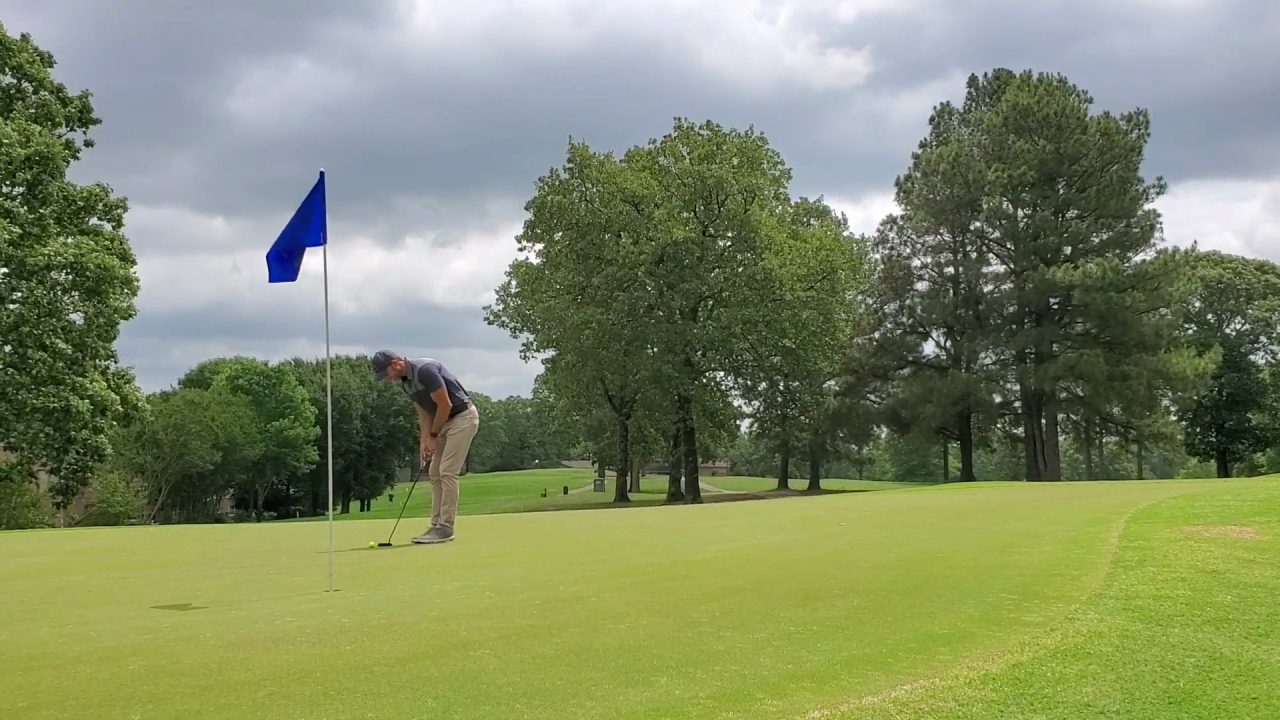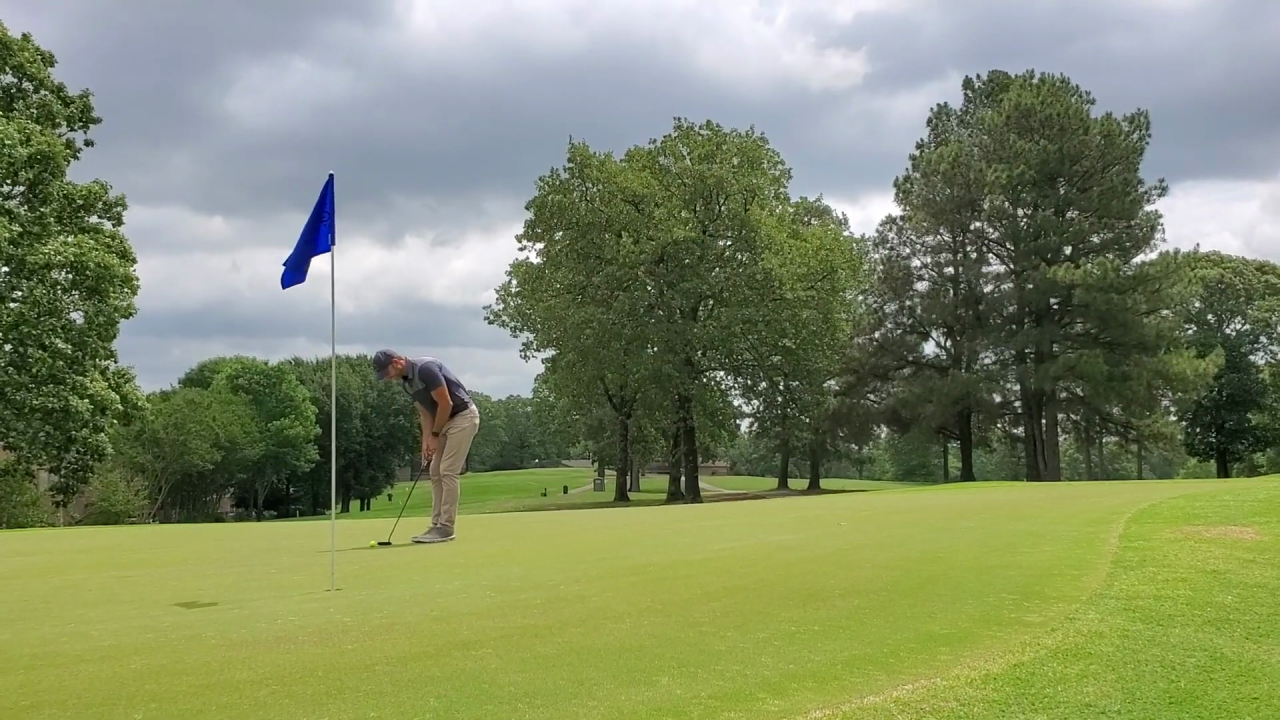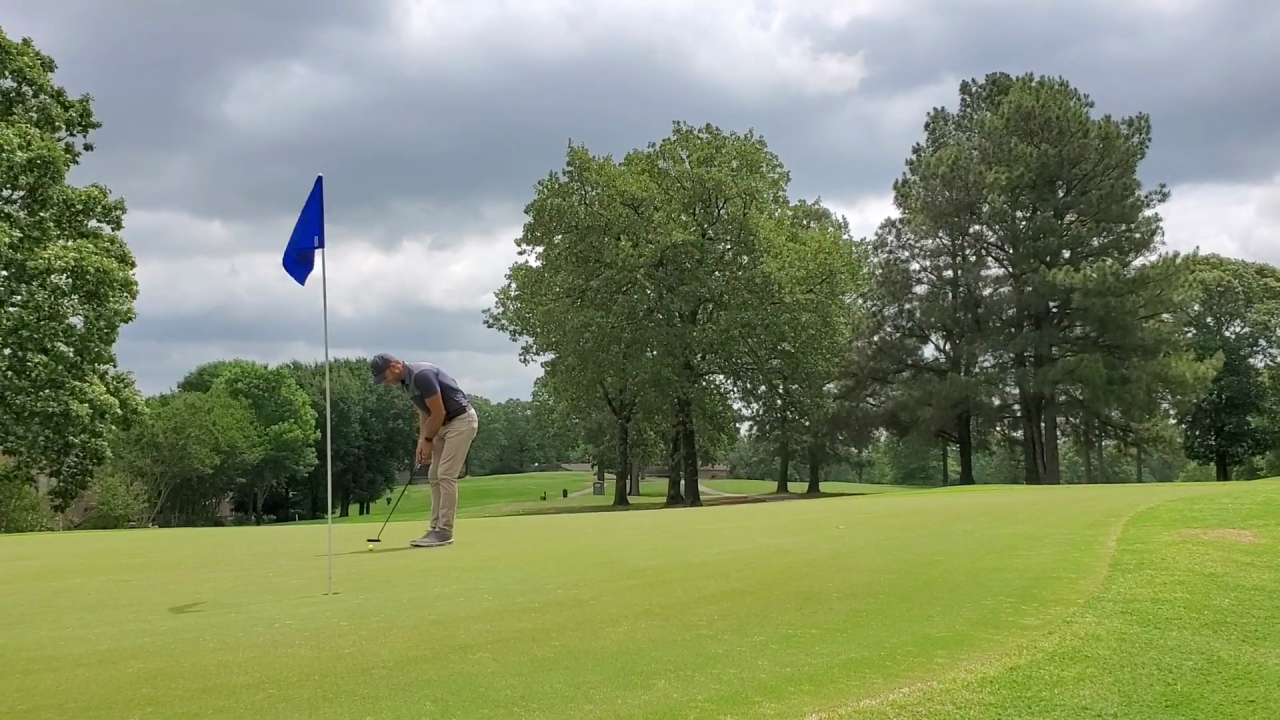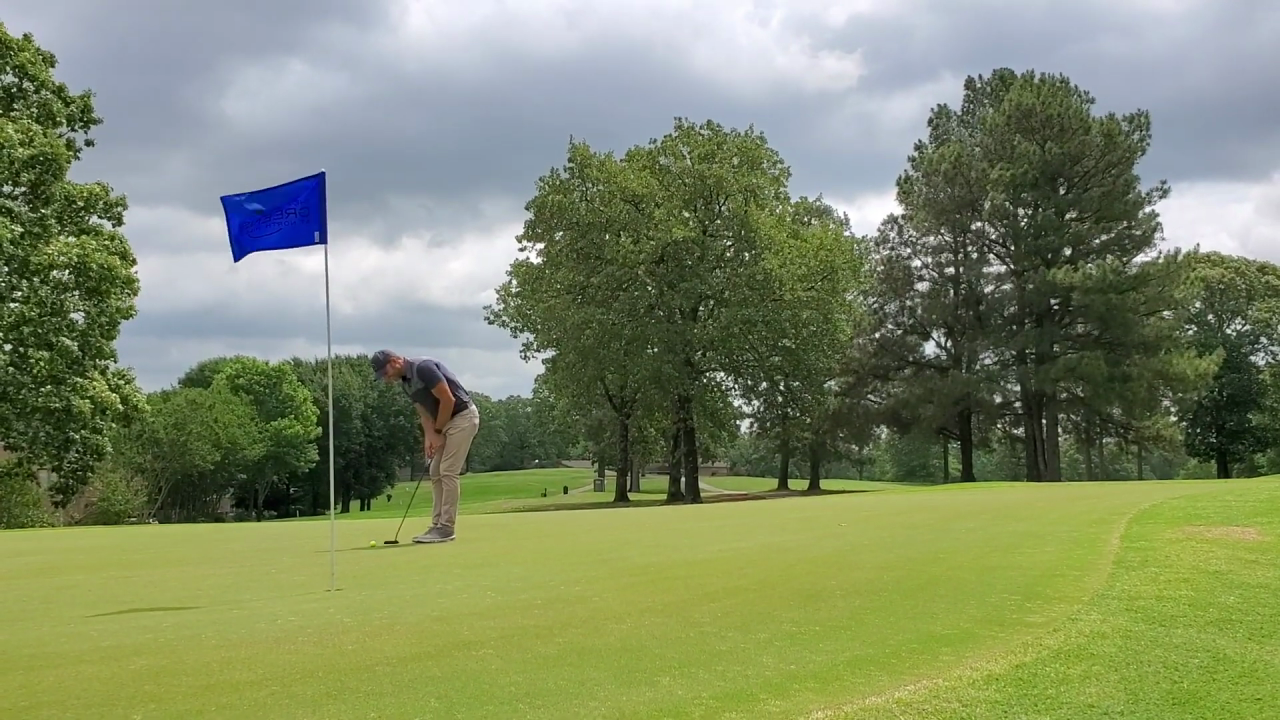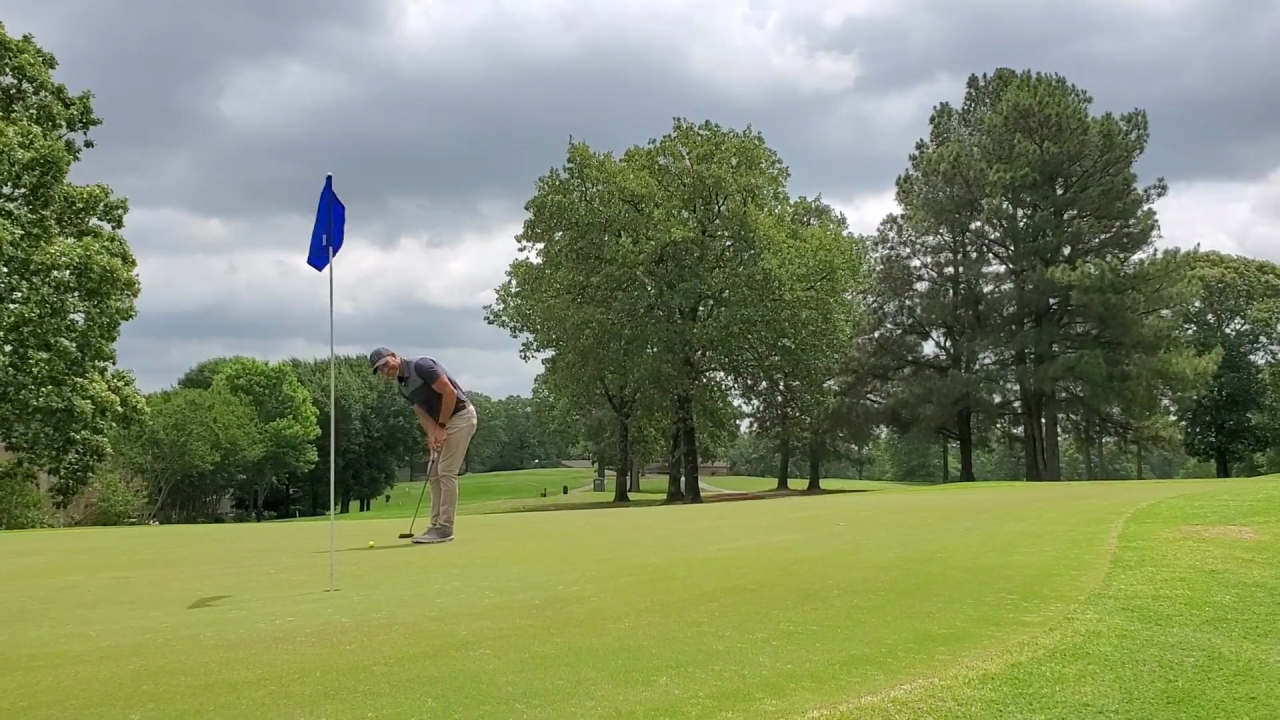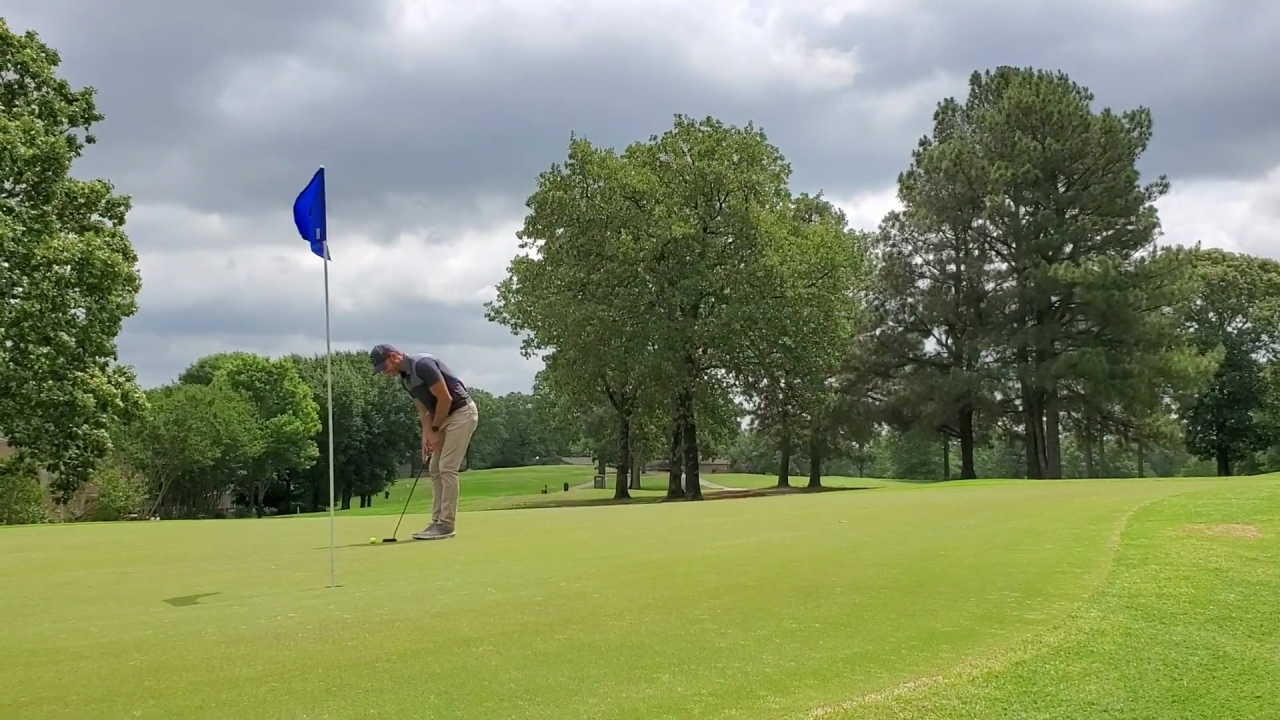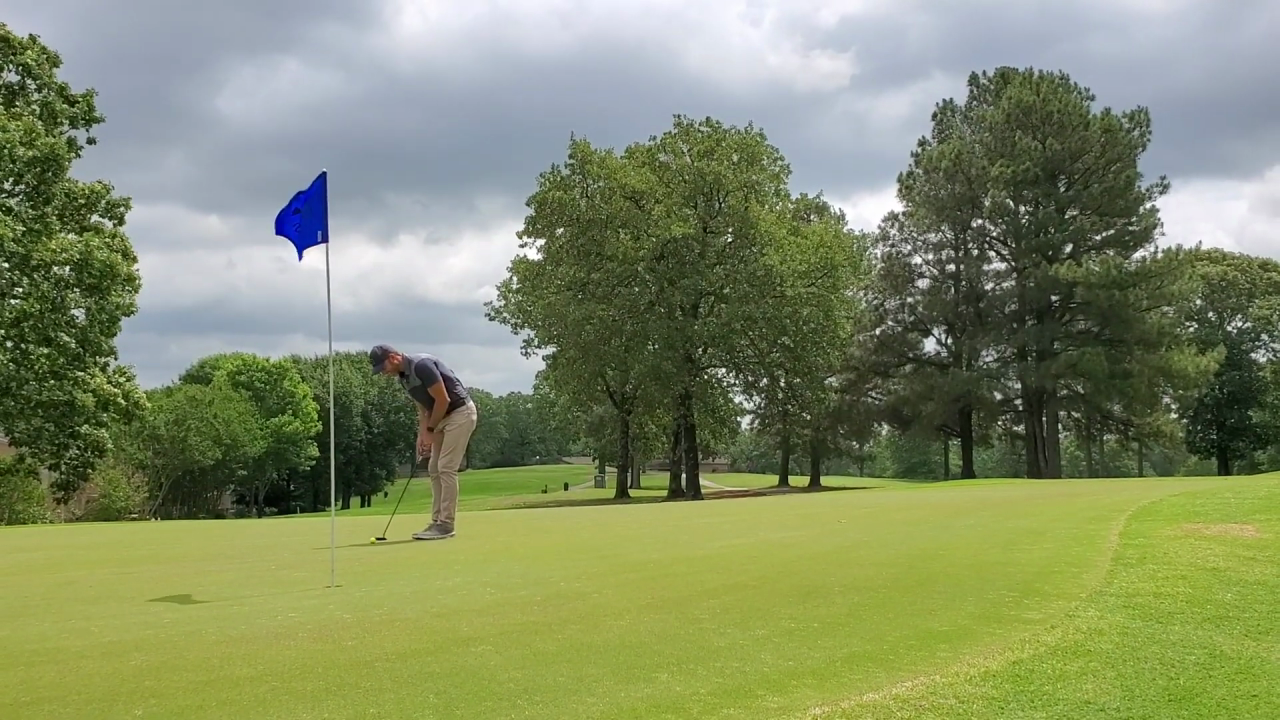
dt=0.4s
person 1, frame 1
left shoulder: (425, 369)
right shoulder: (405, 382)
left elbow: (445, 405)
right elbow: (424, 413)
left wrist: (433, 436)
right wrist: (424, 441)
left hip: (462, 417)
right hip: (445, 421)
left knee: (448, 472)
right knee: (436, 474)
left ankle: (446, 528)
right ankle: (436, 526)
person 1, frame 2
left shoulder: (425, 368)
right shoulder: (406, 382)
left elbow: (446, 403)
right elbow: (425, 413)
left wrist: (434, 435)
right wrist: (426, 440)
left hip: (463, 416)
right hip: (446, 420)
left knee: (448, 471)
right knee: (436, 473)
left ankle: (446, 528)
right ankle: (437, 525)
person 1, frame 3
left shoulder: (421, 375)
right shoulder: (406, 383)
left elbow: (438, 411)
right elbow: (425, 413)
left wrist: (428, 441)
right wrist: (421, 441)
left hip: (461, 420)
right hip: (445, 423)
left knee: (446, 475)
right knee: (435, 477)
left ankle: (445, 532)
right ankle: (435, 529)
person 1, frame 4
left shoulder: (423, 367)
right shoulder: (405, 383)
left elbow: (448, 399)
right elbow: (425, 413)
left wrist: (437, 432)
right wrist: (428, 438)
left hip: (463, 416)
right hip: (446, 420)
left knee: (448, 471)
right knee: (436, 473)
left ankle: (447, 528)
right ankle: (438, 525)
person 1, frame 5
left shoulder: (421, 365)
right shoulder: (402, 386)
left elbow: (450, 393)
right elbow: (423, 414)
left wrist: (441, 427)
right wrist: (432, 434)
left hip: (460, 416)
right hip: (443, 421)
left knee: (446, 472)
right knee: (434, 474)
left ankle: (445, 528)
right ankle: (436, 526)
person 1, frame 6
left shoulder: (422, 364)
right shoulder: (404, 378)
left elbow: (445, 398)
right elbow: (424, 409)
left wrist: (434, 430)
right wrist: (426, 435)
left hip: (461, 413)
right hip: (444, 417)
left knee: (447, 468)
right knee: (435, 470)
left ankle: (446, 524)
right ankle: (438, 522)
person 1, frame 7
left shoulder: (421, 365)
right shoulder: (403, 377)
left elbow: (443, 400)
right elbow: (424, 408)
left wrist: (430, 431)
right wrist: (421, 435)
left hip: (460, 412)
right hip: (443, 417)
left knee: (446, 468)
right knee: (435, 470)
left ankle: (446, 524)
right ankle: (438, 522)
